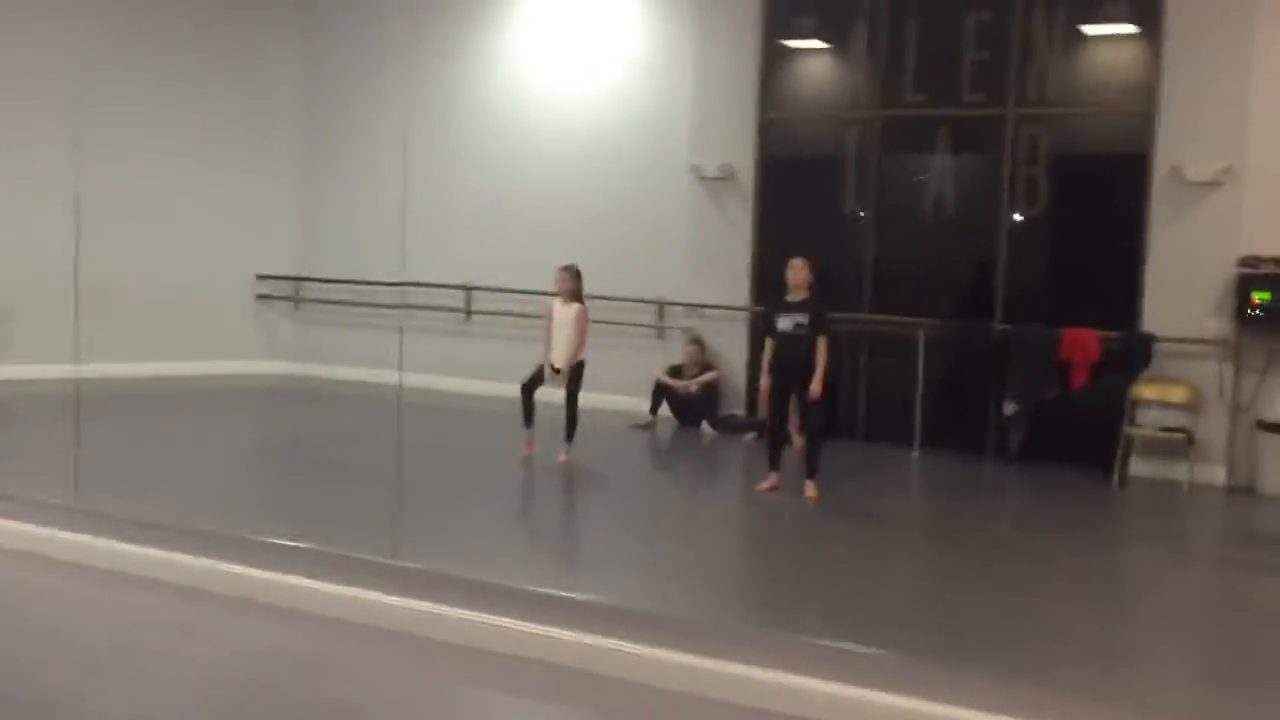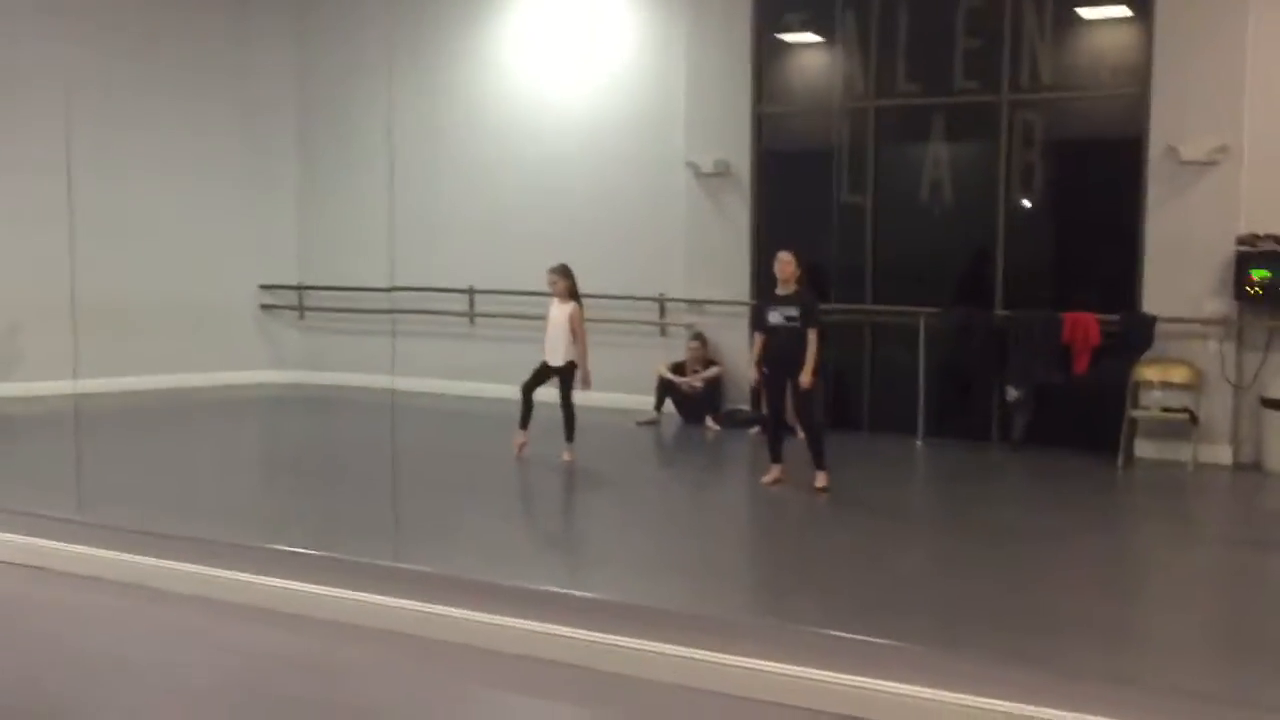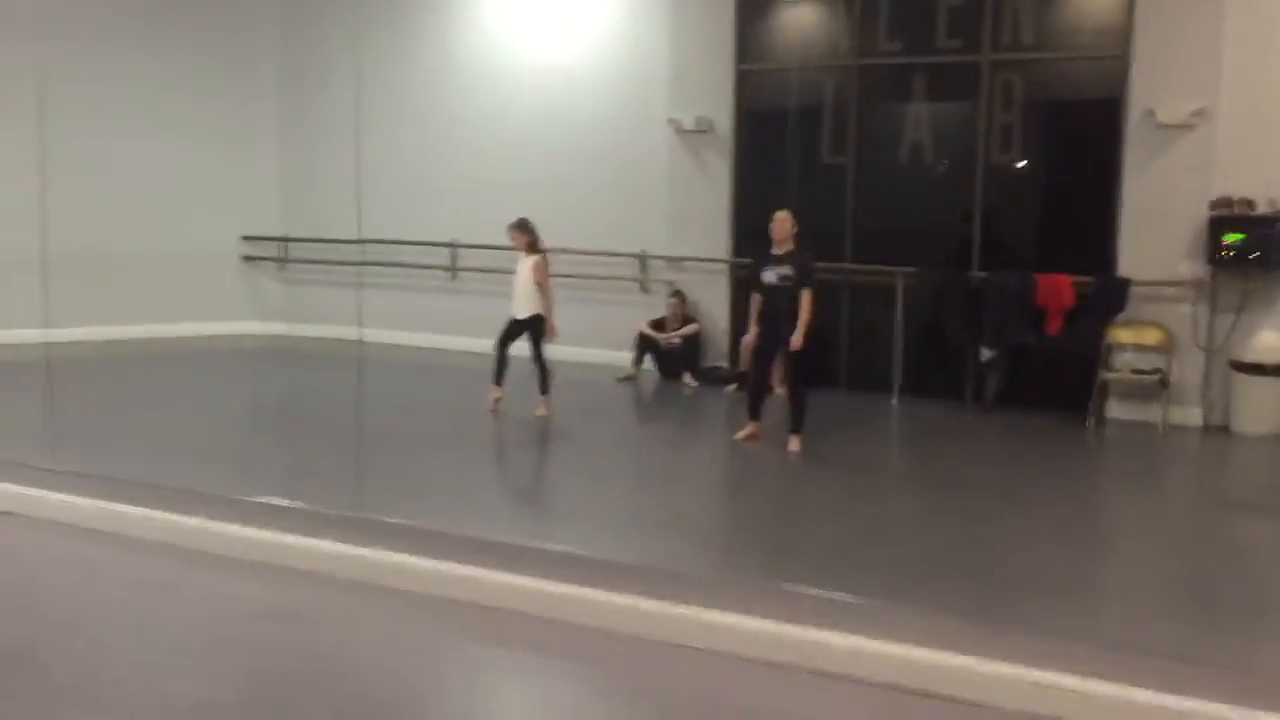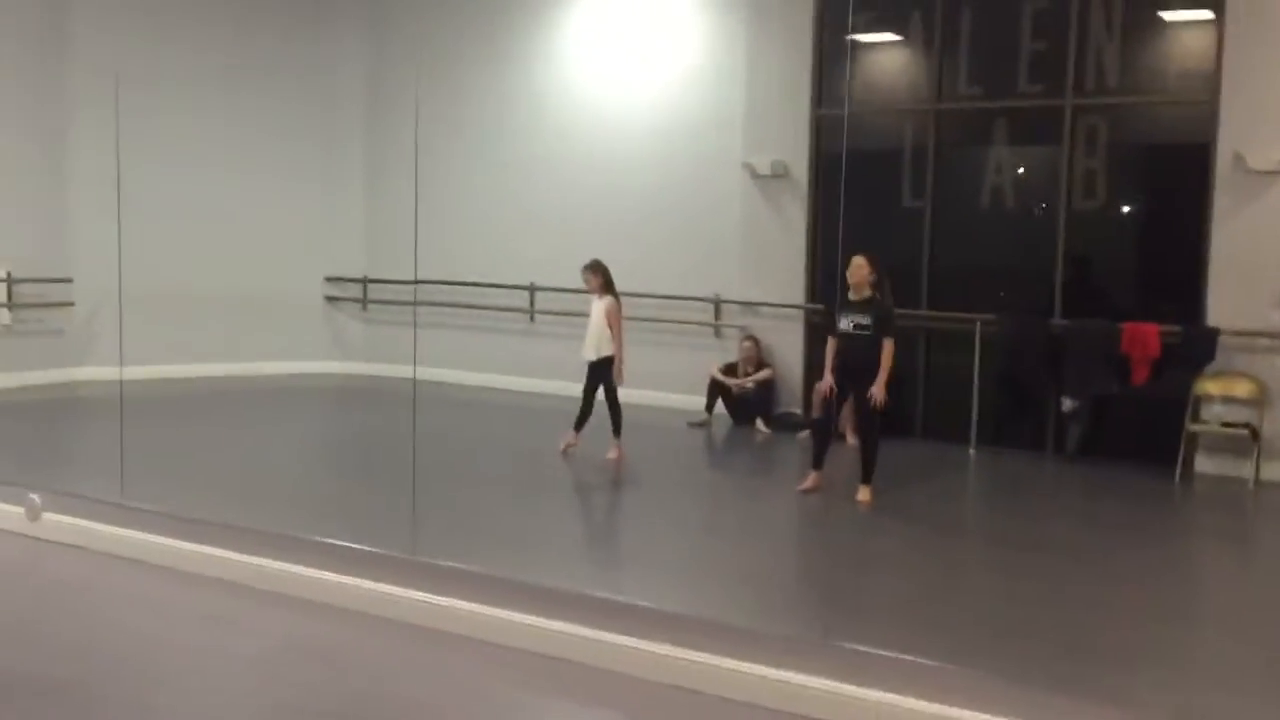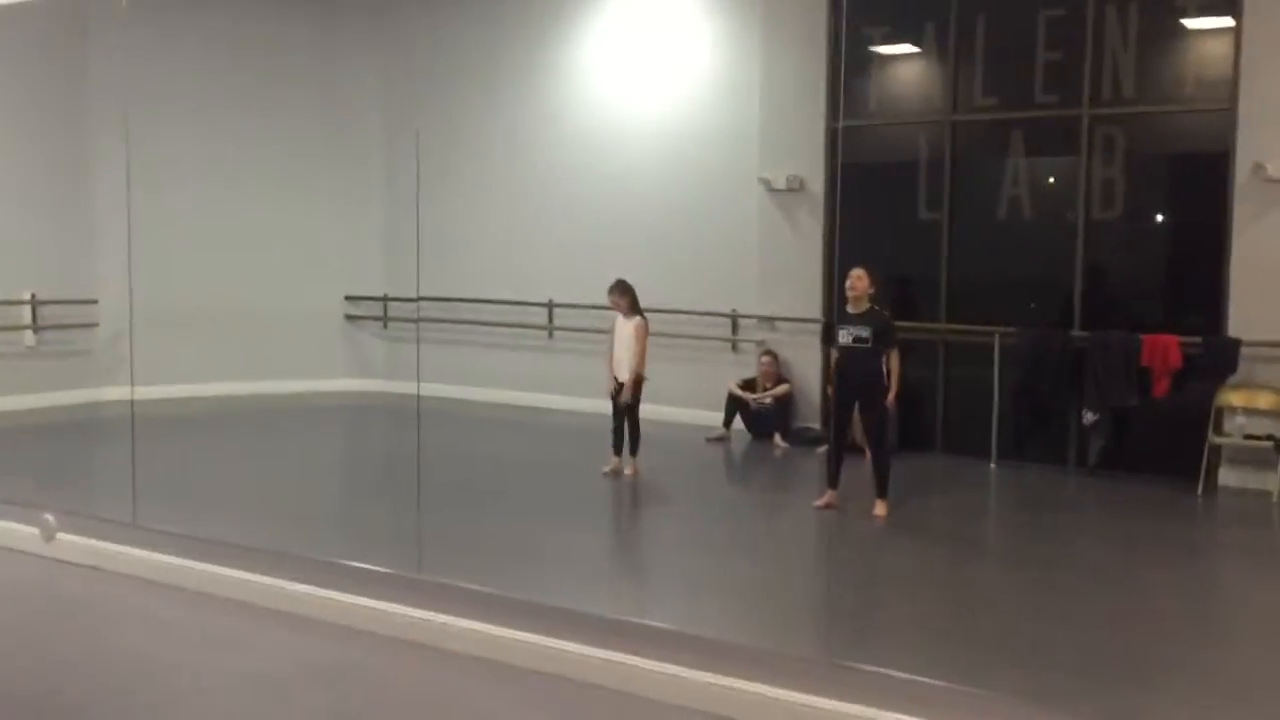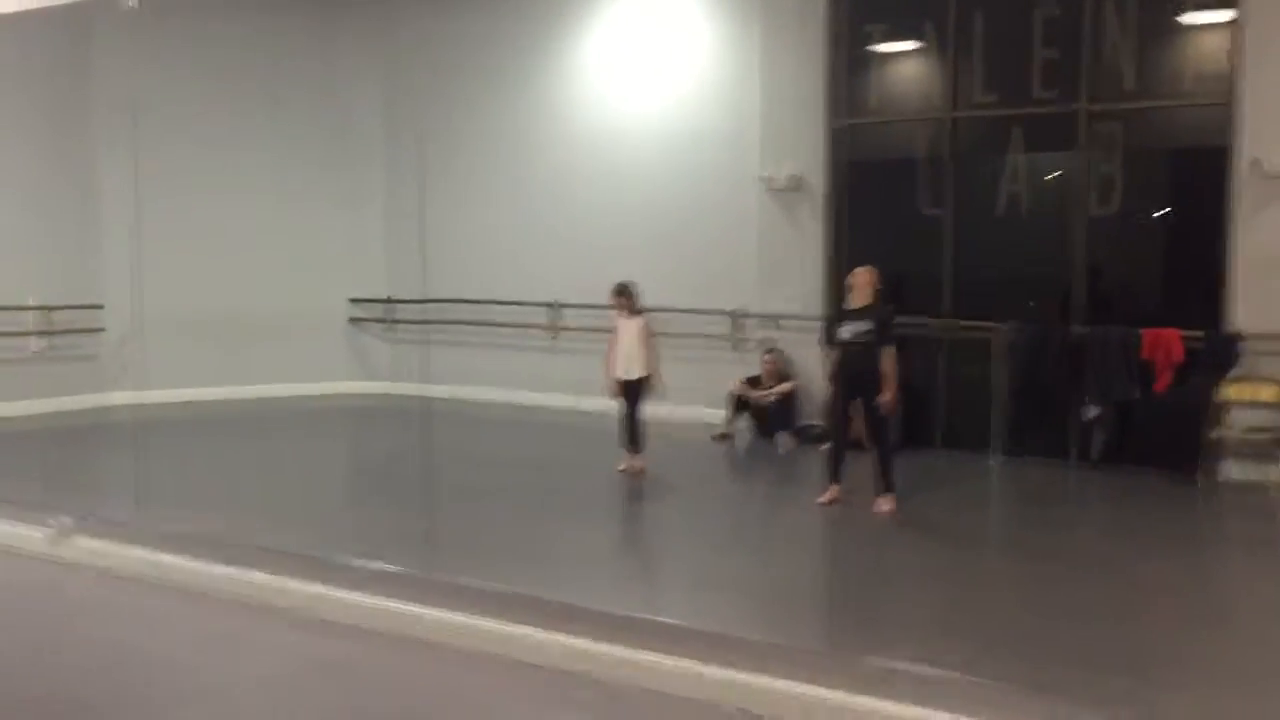
dt=0.5s
person 1, frame 1
left shoulder: (815, 308)
right shoulder: (776, 308)
left elbow: (821, 345)
right elbow: (769, 342)
left wrist: (818, 378)
right wrist: (764, 374)
left hip: (806, 376)
right hip: (780, 374)
left knee: (810, 427)
right knee: (775, 423)
left ankle: (810, 480)
right ankle: (773, 474)
person 1, frame 2
left shoulder: (805, 300)
right shoulder: (765, 302)
left elbow: (812, 336)
right elbow: (759, 335)
left wrist: (808, 369)
right wrist: (754, 366)
left hip: (799, 367)
right hip: (772, 367)
left knee: (806, 417)
right knee: (774, 416)
left ankle: (821, 470)
right ankle: (776, 467)
person 1, frame 3
left shoulder: (801, 260)
right shoulder: (763, 261)
left elbow: (806, 297)
right elbow: (757, 296)
left wrist: (800, 330)
right wrist: (753, 325)
left hip: (791, 328)
right hip: (767, 326)
left knee: (794, 379)
right knee: (757, 374)
left ankle: (795, 434)
right ankle: (753, 424)
person 1, frame 4
left shoulder: (881, 307)
right shoulder: (839, 305)
left elbow: (888, 346)
right elbow: (832, 340)
left wrist: (881, 382)
right wrist: (827, 373)
left hip: (867, 377)
right hip: (840, 373)
left knee: (866, 429)
right knee: (822, 421)
left ankle: (865, 484)
right ankle: (815, 474)
person 1, frame 5
left shoulder: (880, 319)
right shoulder: (837, 318)
left elbow: (893, 355)
left wrist: (893, 388)
right wrist: (831, 382)
left hip: (872, 388)
right hip: (843, 387)
left knee: (877, 442)
right knee: (835, 438)
left ankle: (881, 499)
right ankle: (831, 492)
person 1, frame 6
left shoulder: (881, 314)
right shoulder: (838, 316)
left elbow: (888, 353)
right elbow: (833, 352)
left wrist: (889, 387)
right wrist: (830, 381)
left hip: (872, 384)
right hip: (844, 382)
left knee: (879, 437)
right knee: (837, 432)
left ankle: (887, 494)
right ankle: (834, 487)
person 2, frame 1
left shoulder: (579, 310)
right shoulder: (553, 305)
left elbow: (579, 343)
right elbow: (548, 337)
left wrist: (565, 371)
right wrist: (547, 366)
left hip: (574, 363)
right hip: (553, 361)
left knee: (571, 403)
right knee: (526, 388)
left ankle: (567, 448)
right ankle: (528, 433)
person 2, frame 2
left shoulder: (574, 309)
right shoulder: (553, 303)
left elbow: (581, 340)
left wrist: (584, 369)
right wrist: (543, 357)
left hip: (566, 363)
right hip: (549, 360)
left knee: (565, 402)
right knee: (527, 389)
left ankle: (569, 447)
right ankle: (522, 433)
person 2, frame 3
left shoulder: (537, 261)
right shoulder: (521, 258)
left elbow: (546, 292)
left wrist: (549, 321)
left hip: (535, 316)
right hip: (519, 314)
left knee: (537, 355)
right knee: (501, 344)
left ankle: (544, 400)
right ankle: (497, 389)
person 2, frame 4
left shoulder: (610, 303)
right shoulder: (595, 300)
left elbow: (617, 336)
left wrist: (617, 365)
left hip: (607, 359)
right hip: (595, 359)
left knee: (611, 399)
right knee: (587, 396)
left ankle: (616, 445)
right ankle: (573, 436)
person 2, frame 5
left shoulder: (639, 323)
right shoulder: (617, 320)
left elbow: (639, 357)
right elbow: (611, 350)
left wrist: (629, 384)
right wrist: (611, 377)
left hip: (632, 379)
right hip: (617, 378)
left knee: (632, 419)
right knee: (617, 418)
left ankle: (632, 461)
right ankle: (617, 460)
person 2, frame 6
left shoulder: (642, 322)
right shoulder: (618, 321)
left elbow: (650, 352)
right elbow: (612, 350)
left wrist: (654, 378)
right wrist: (611, 378)
left hip: (639, 376)
right hip: (622, 376)
left knee: (631, 415)
right knee: (627, 415)
left ankle: (636, 457)
right ankle: (630, 455)
